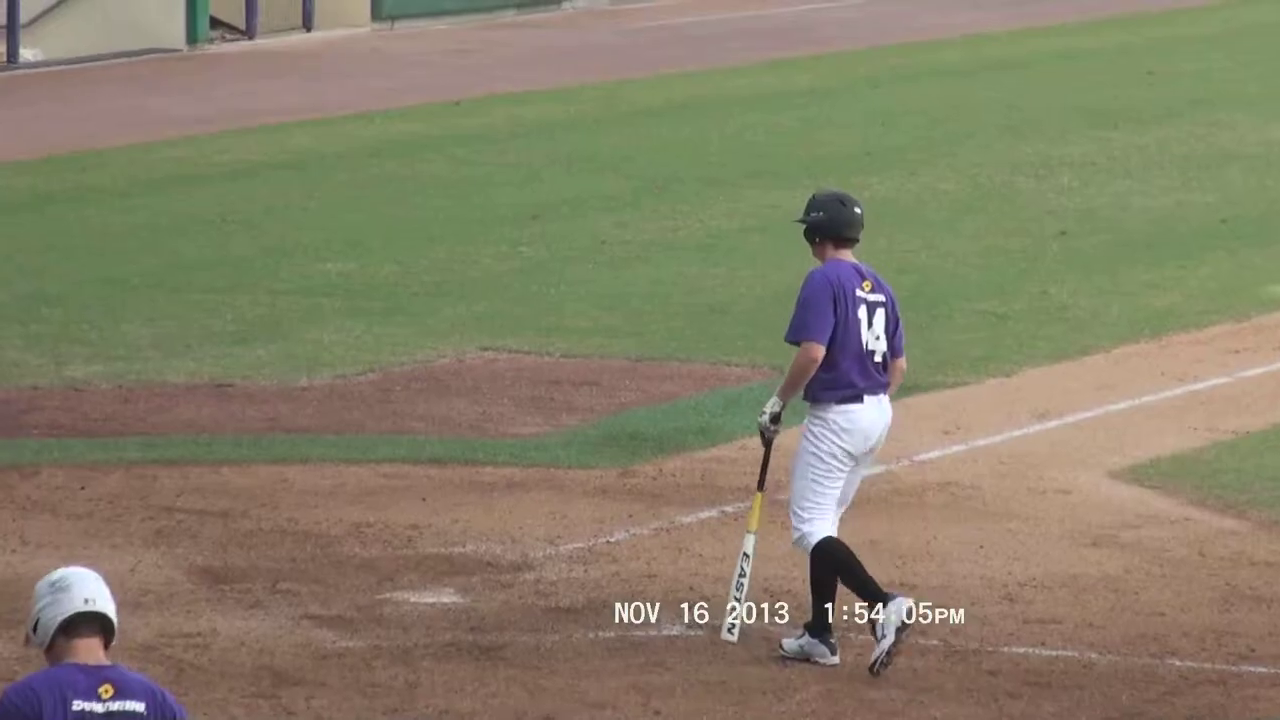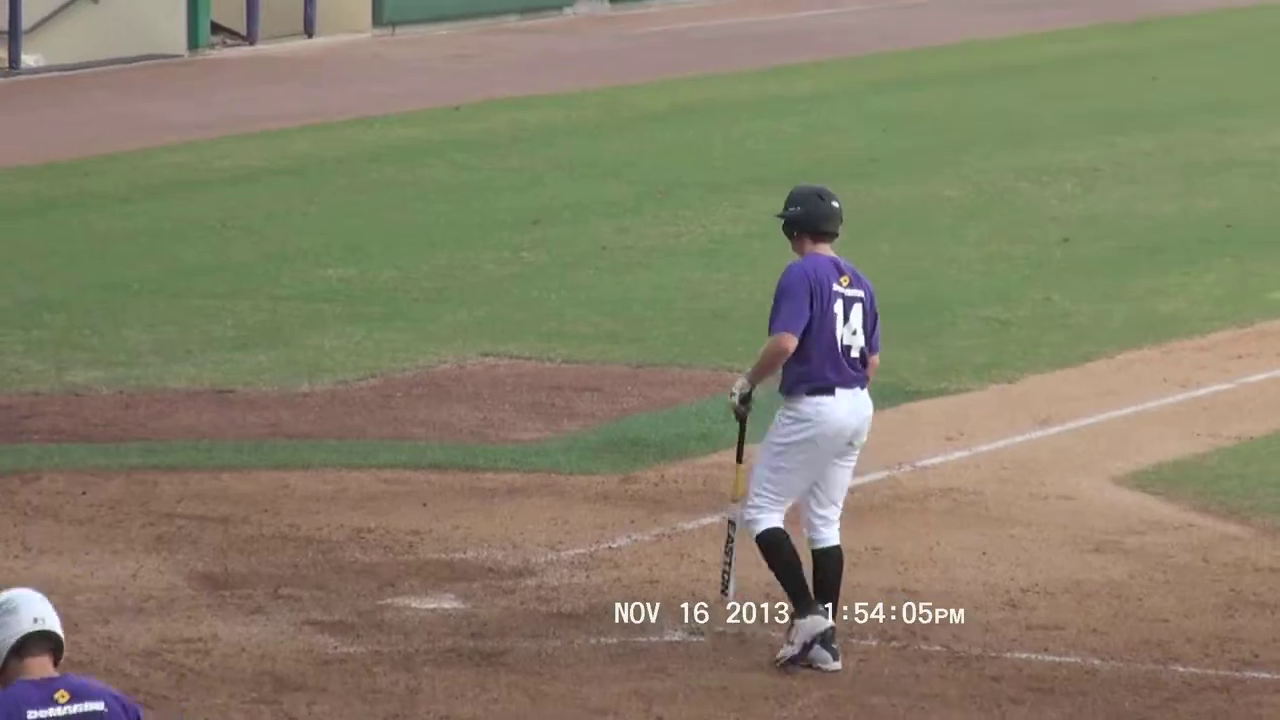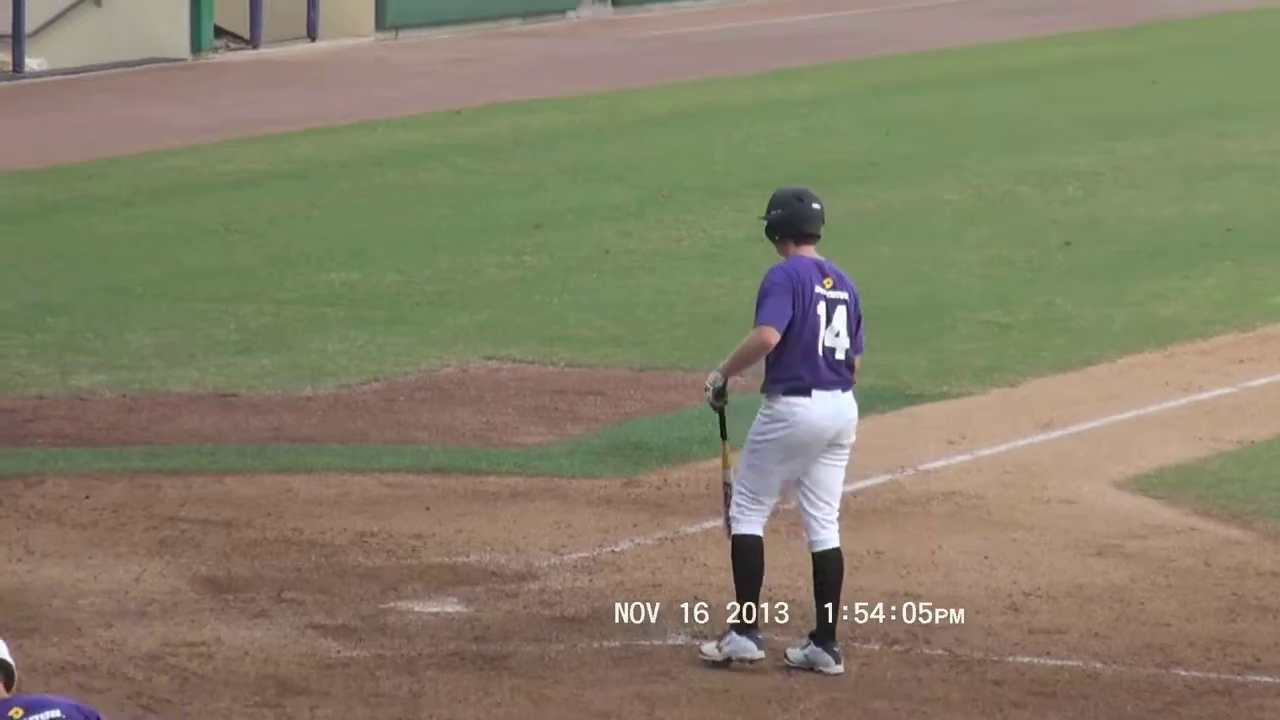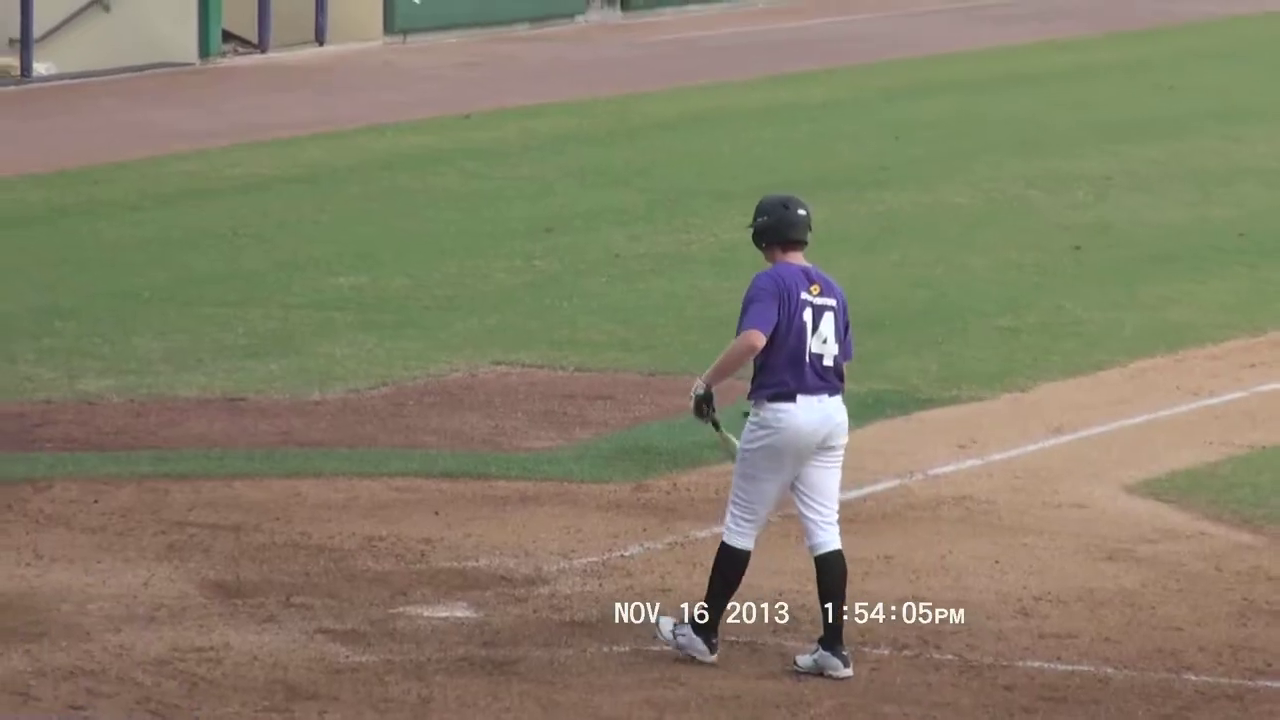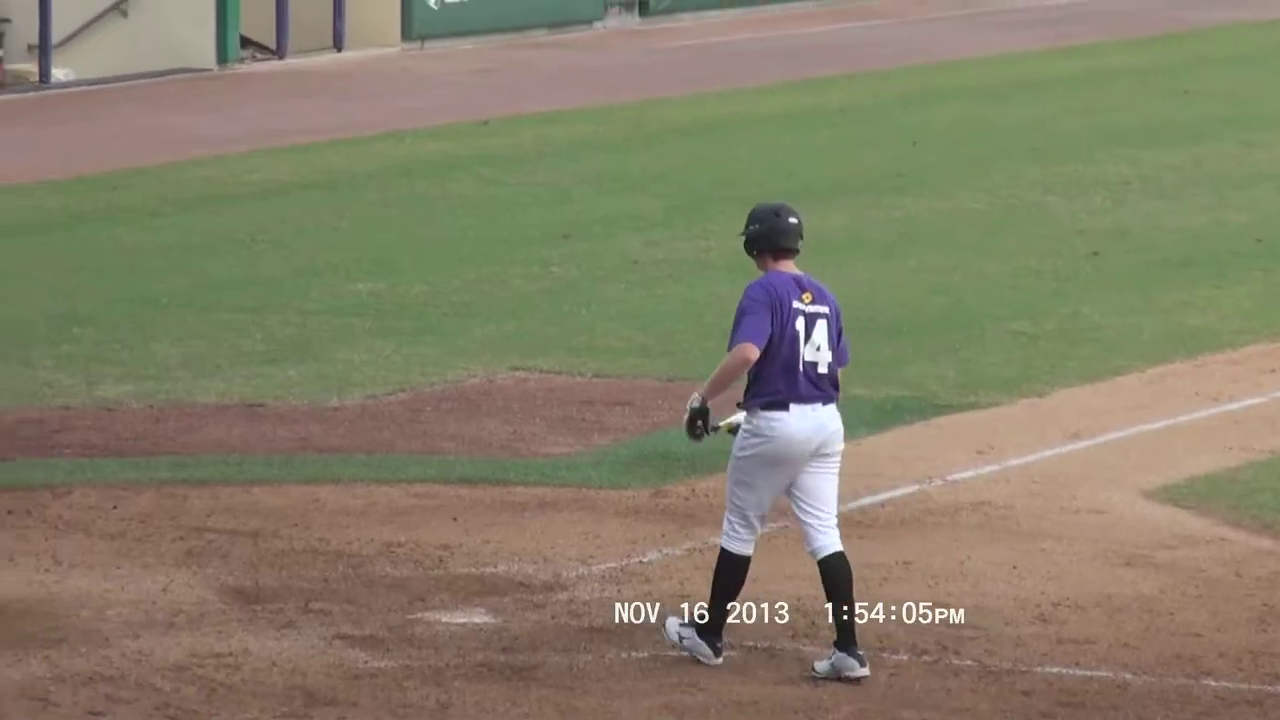
dt=0.1s
person 1, frame 1
left shoulder: (823, 280)
right shoulder: (880, 286)
left elbow: (811, 353)
right elbow: (899, 366)
left wrist: (779, 403)
left hip: (837, 415)
right hip: (878, 411)
left knee: (811, 528)
right knee: (828, 521)
left ankle: (884, 605)
right ankle: (819, 634)
person 1, frame 2
left shoulder: (800, 273)
right shoulder: (859, 281)
left elbow: (784, 343)
right elbow: (872, 362)
left wrist: (746, 383)
left hip: (810, 409)
right hip: (857, 408)
left knee: (761, 514)
right knee: (824, 524)
left ankle: (810, 612)
right ankle: (820, 639)
person 1, frame 3
left shoulder: (785, 275)
right shoulder: (844, 282)
left elbow: (766, 337)
right elbow: (855, 357)
left wrist: (723, 373)
left hip: (794, 409)
right hip: (843, 408)
left knee: (747, 515)
right knee: (823, 526)
left ankle: (746, 632)
right ankle: (824, 644)
person 1, frame 4
left shoulder: (770, 281)
right shoulder: (832, 289)
left elbow: (752, 341)
right elbow: (841, 365)
left wrist: (706, 383)
left hip: (781, 416)
right hip: (832, 414)
left knee: (742, 526)
right knee: (824, 530)
left ankle: (702, 632)
right ankle: (834, 648)
person 1, frame 5
left shoulder: (763, 291)
right shoulder: (825, 296)
left elbow: (745, 354)
right elbow: (836, 372)
left wrist: (701, 398)
left hip: (774, 425)
right hip: (826, 422)
left knee: (738, 531)
right knee: (822, 534)
left ankle: (707, 635)
right ankle: (848, 648)
